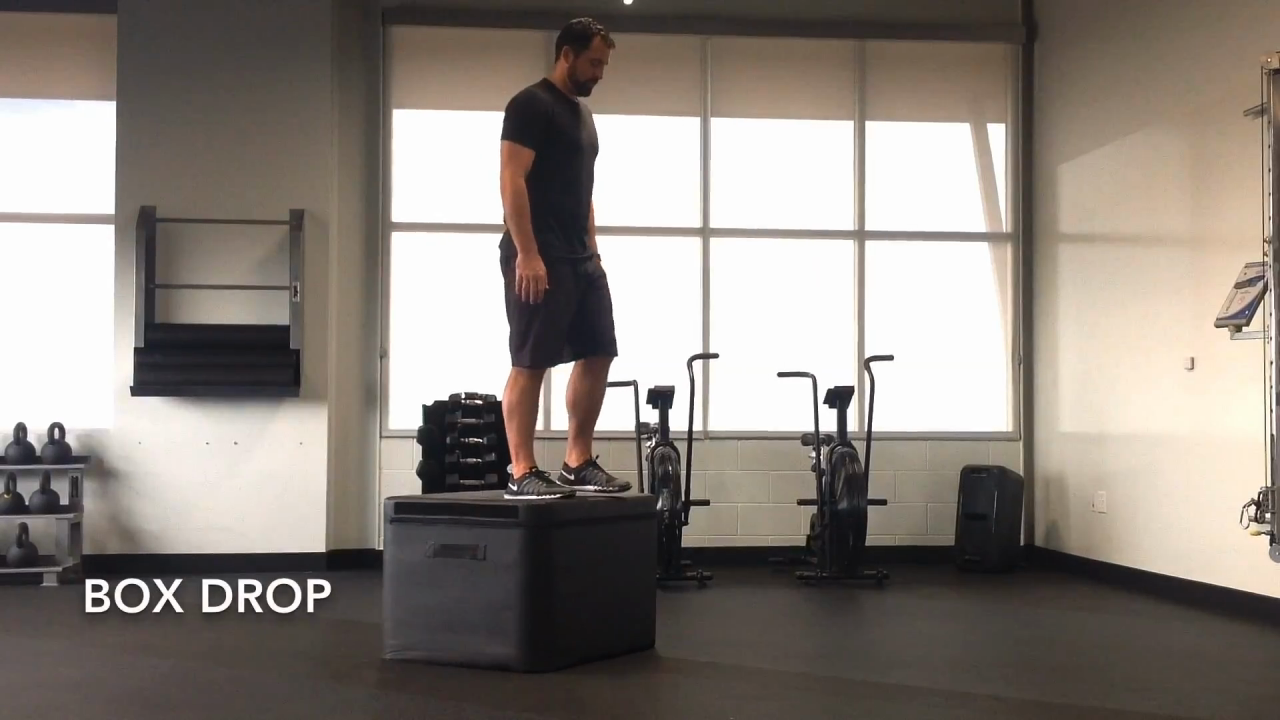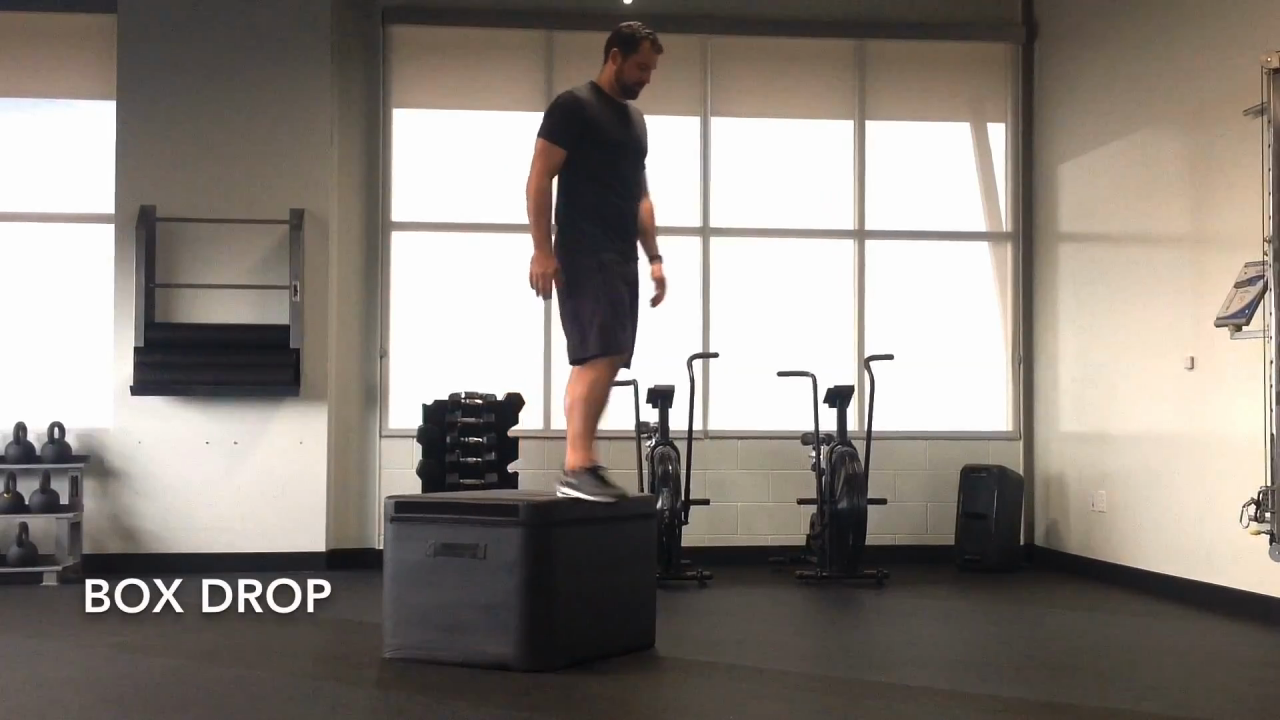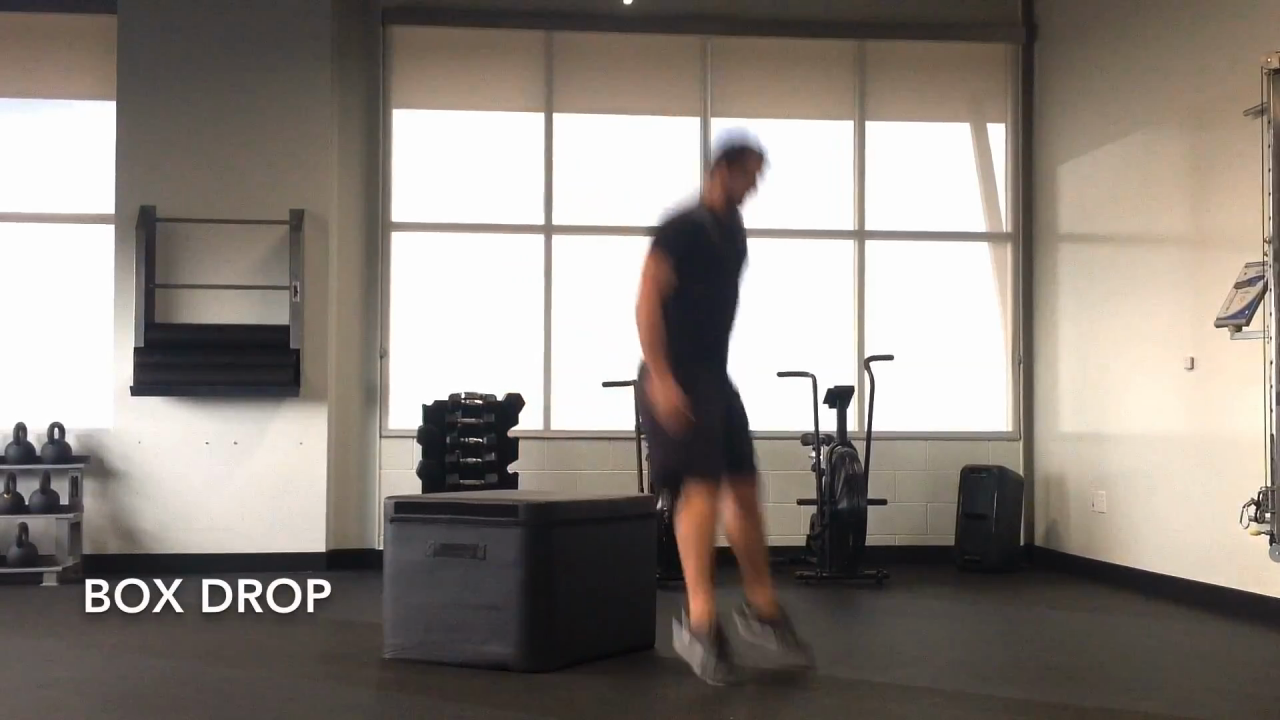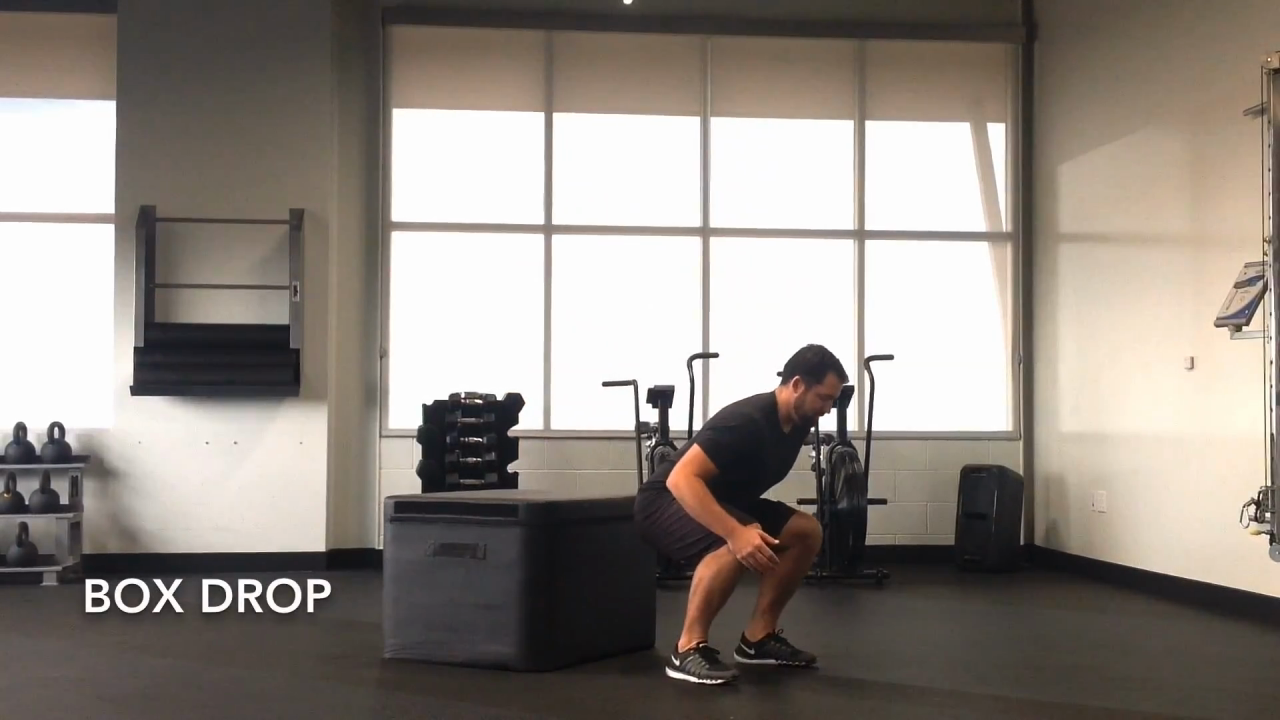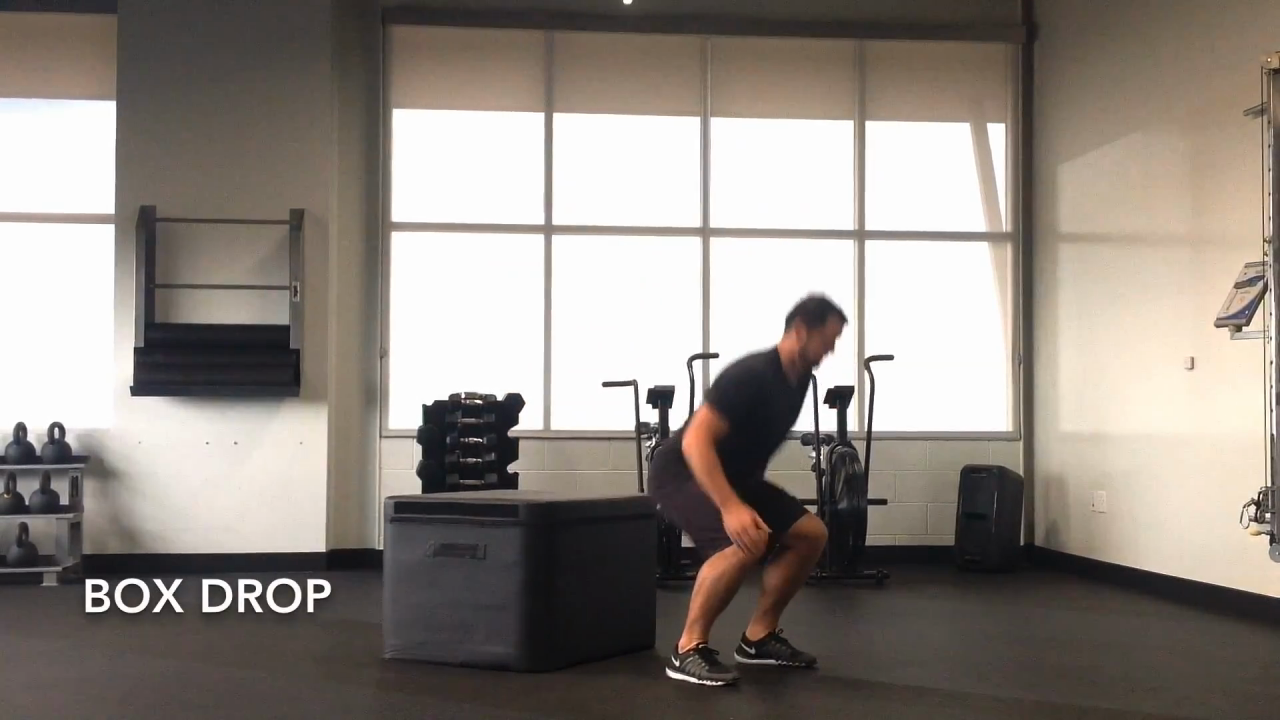
dt=0.7s
person 1, frame 1
left shoulder: (581, 112)
right shoulder: (530, 105)
right elbow: (512, 181)
left wrist: (592, 251)
right wrist: (527, 254)
left hip: (579, 258)
right hip: (538, 258)
left knee: (597, 355)
right knee: (530, 364)
left ankle: (578, 462)
right ankle: (522, 473)
person 1, frame 2
left shoulder: (634, 118)
right shoulder: (573, 106)
right elbow: (539, 180)
left wrist: (654, 257)
right wrist: (543, 251)
left hip: (621, 256)
right hip: (583, 254)
left knee: (597, 362)
right knee: (603, 356)
left ankle: (582, 468)
right ankle: (578, 464)
person 1, frame 3
left shoulder: (735, 231)
right shoulder: (684, 228)
right elbow: (648, 302)
left wrist: (713, 383)
right wrist: (659, 379)
left hip: (708, 376)
right hip: (676, 382)
left knee: (744, 486)
right knee: (700, 489)
left ankle: (761, 611)
right ankle: (700, 624)
person 1, frame 4
left shoulder: (798, 423)
right shoulder: (746, 421)
right elbow: (680, 479)
right wrist: (735, 532)
right hip: (666, 502)
left knee: (806, 531)
right knee: (742, 542)
left ankle: (758, 637)
right ankle: (688, 649)
person 1, frame 5
left shoulder: (798, 379)
right shoulder: (750, 376)
right elbow: (697, 442)
left wrist: (757, 499)
right wrist: (733, 508)
left hip: (736, 477)
right hip: (684, 476)
left knee: (810, 533)
right knee: (745, 543)
left ankle: (759, 636)
right ankle: (688, 650)
